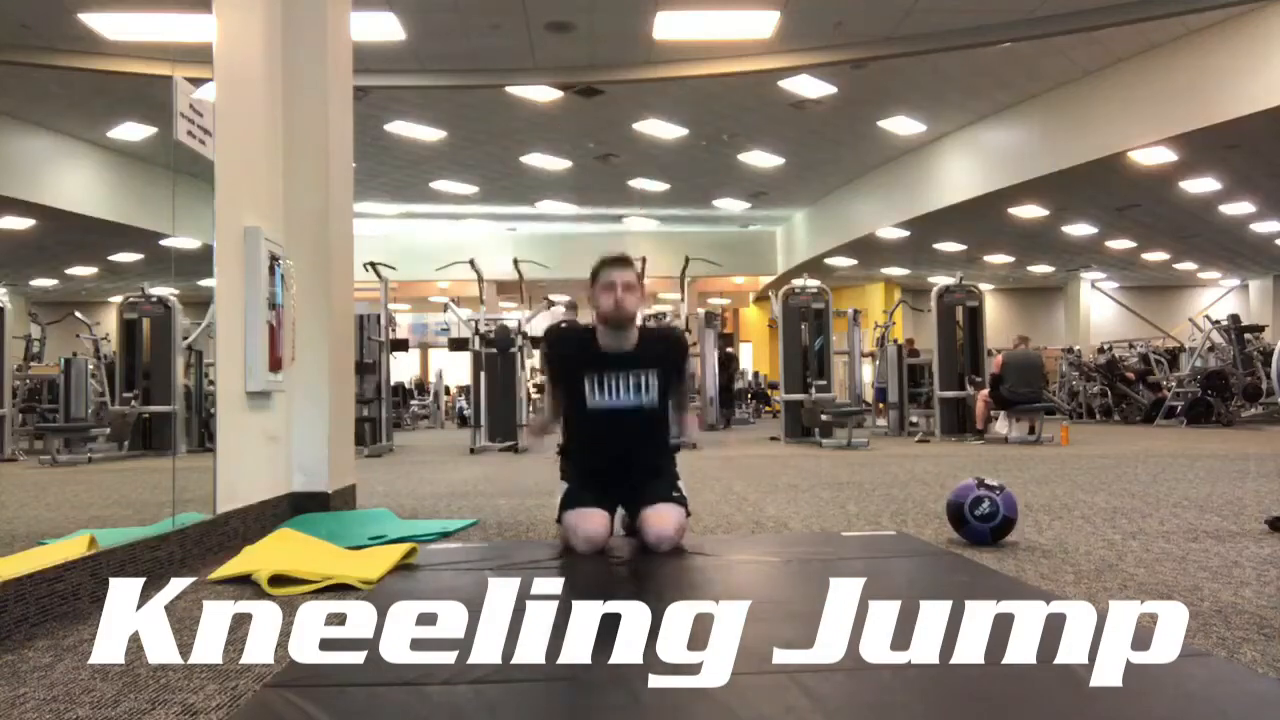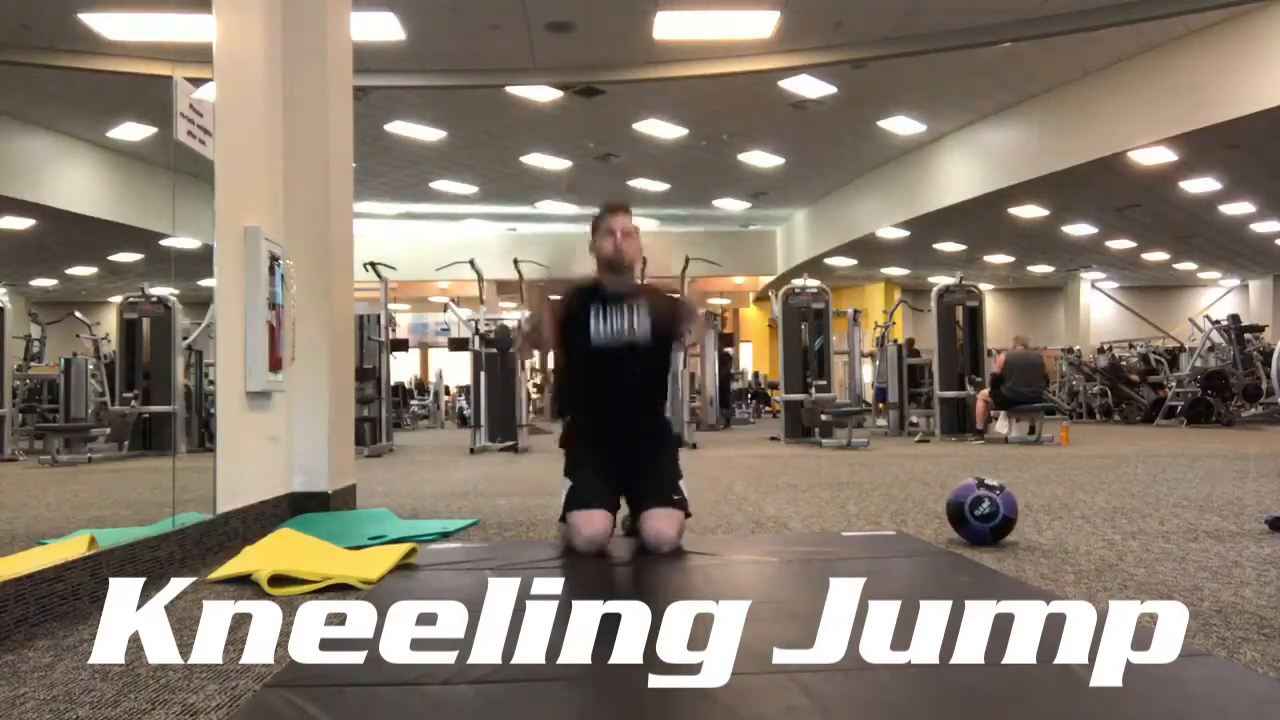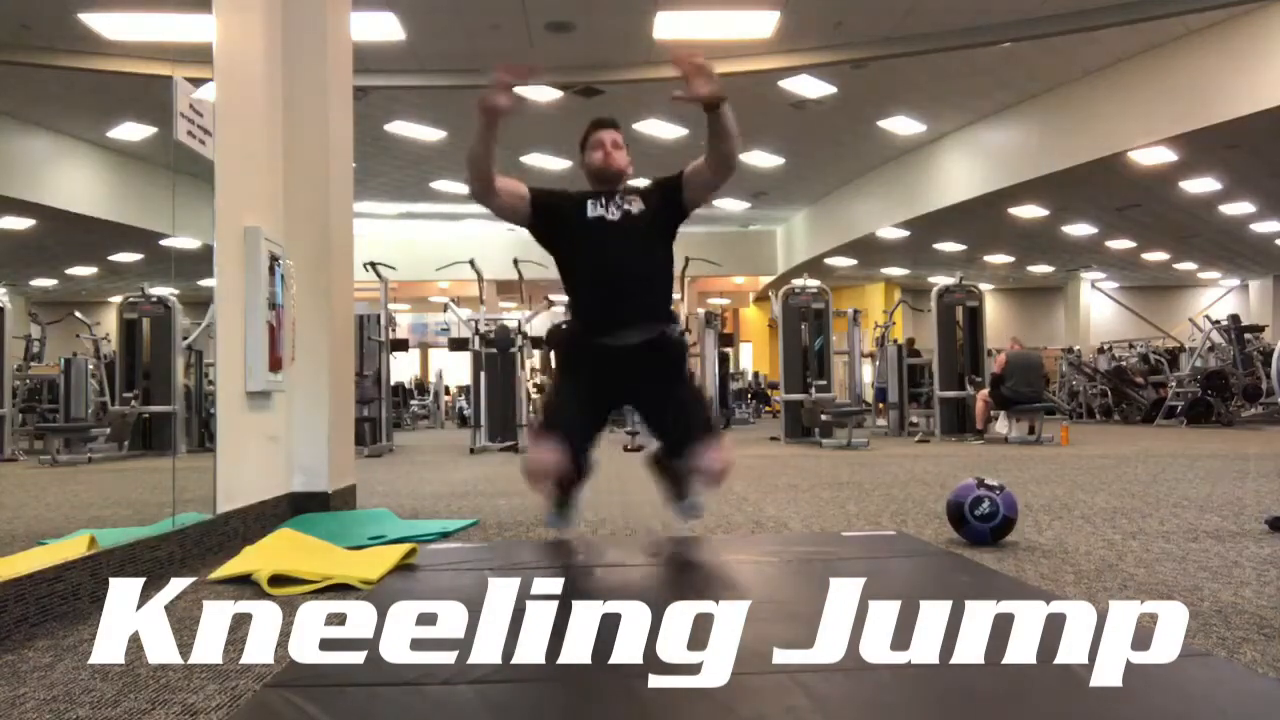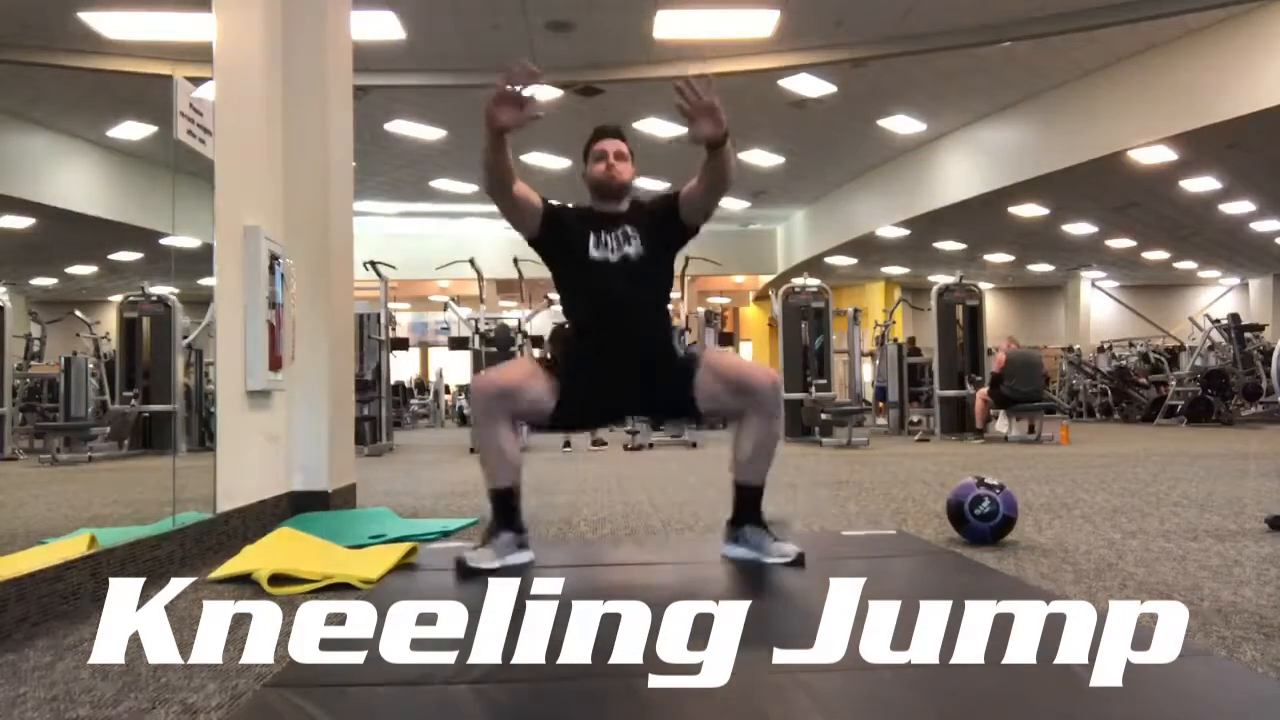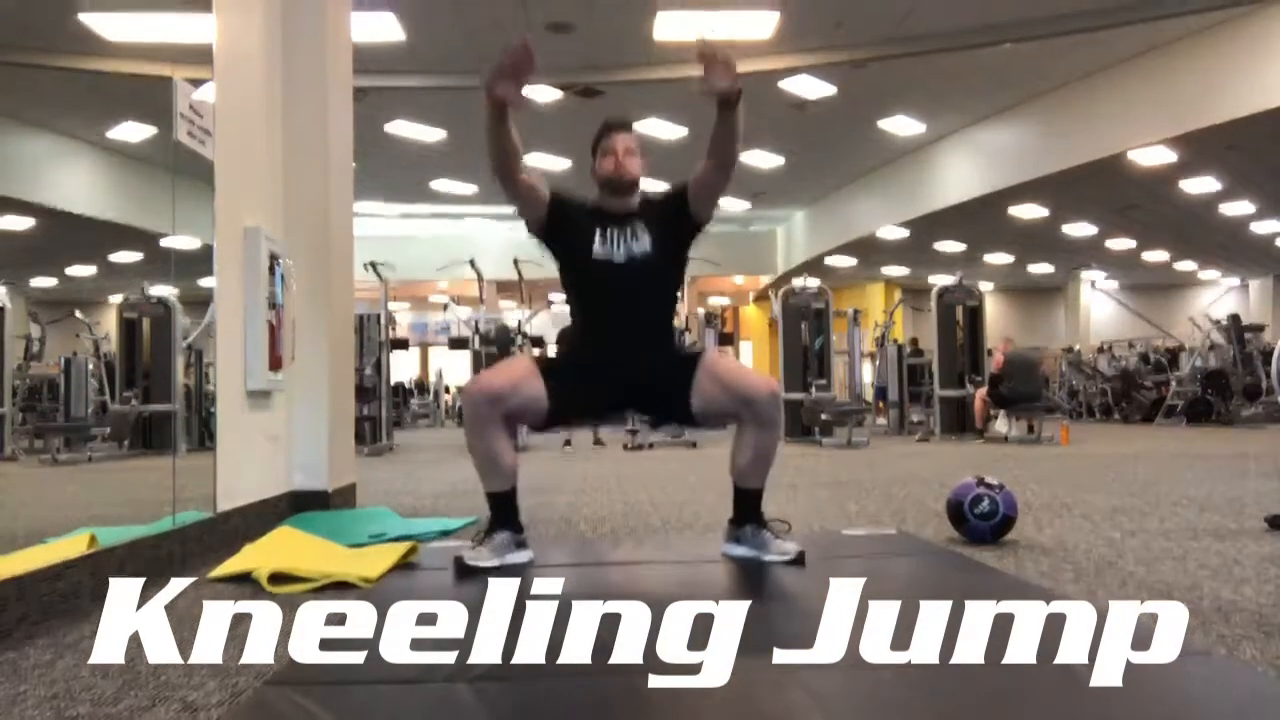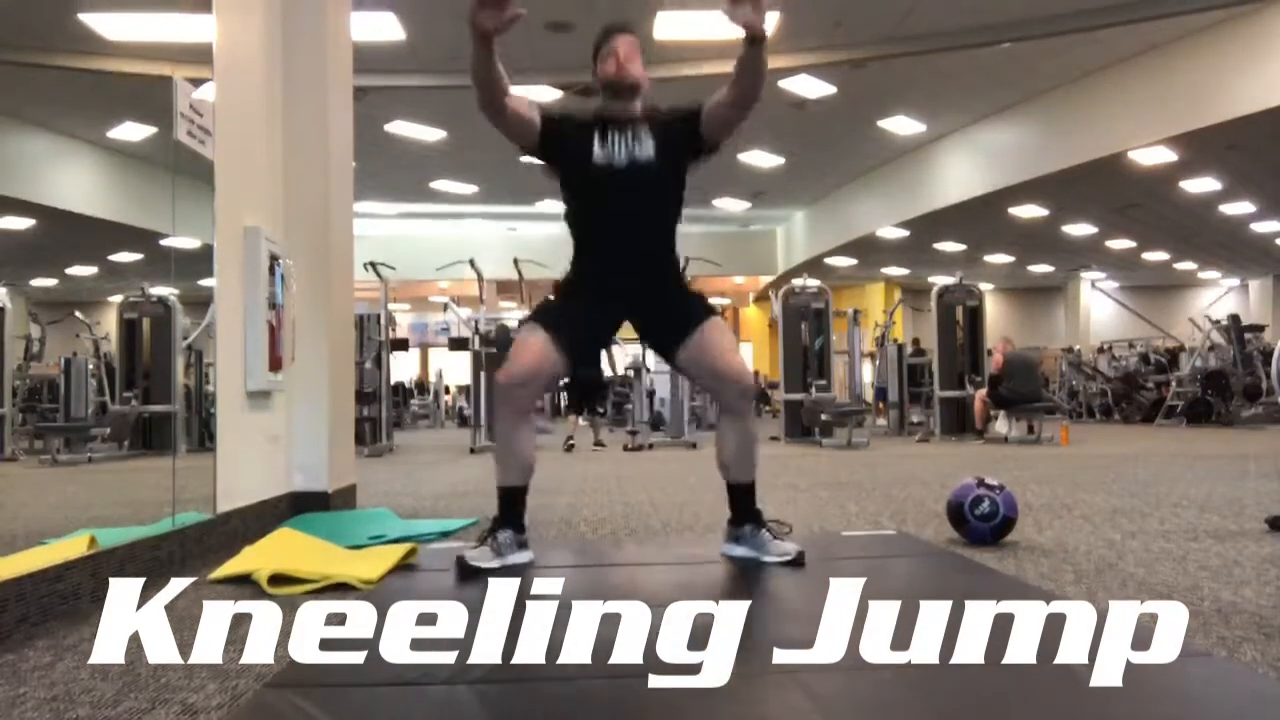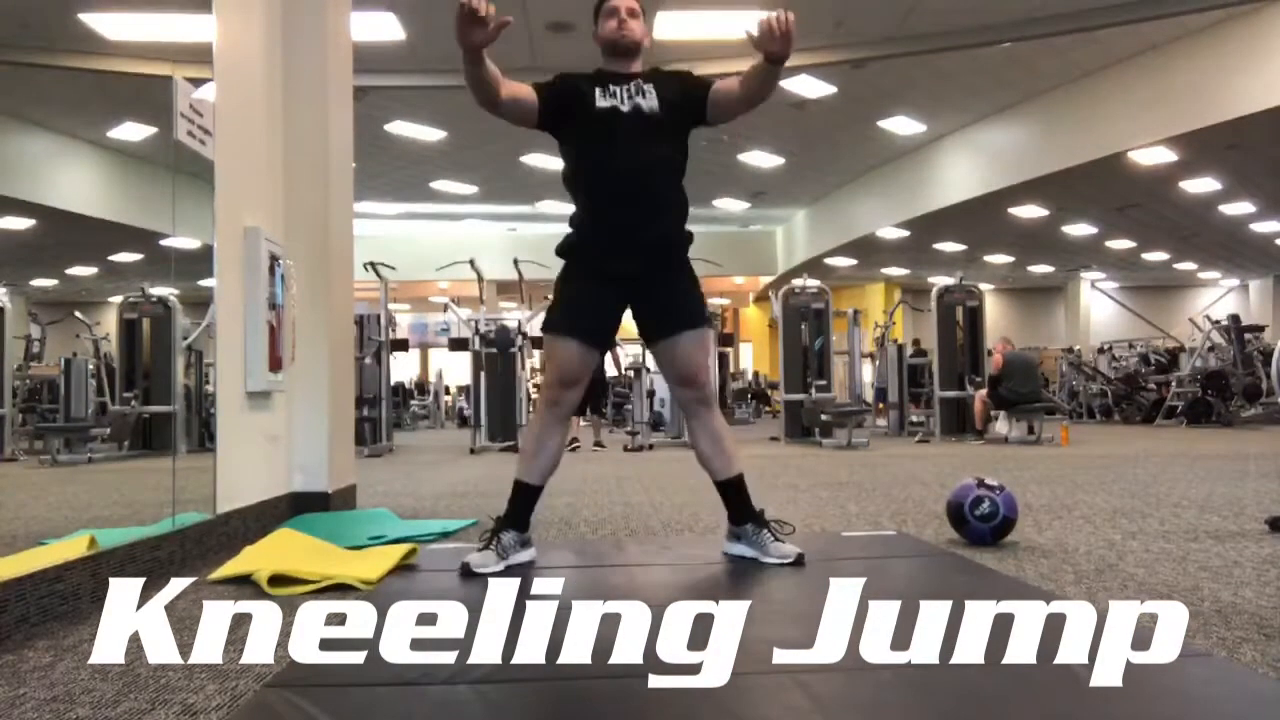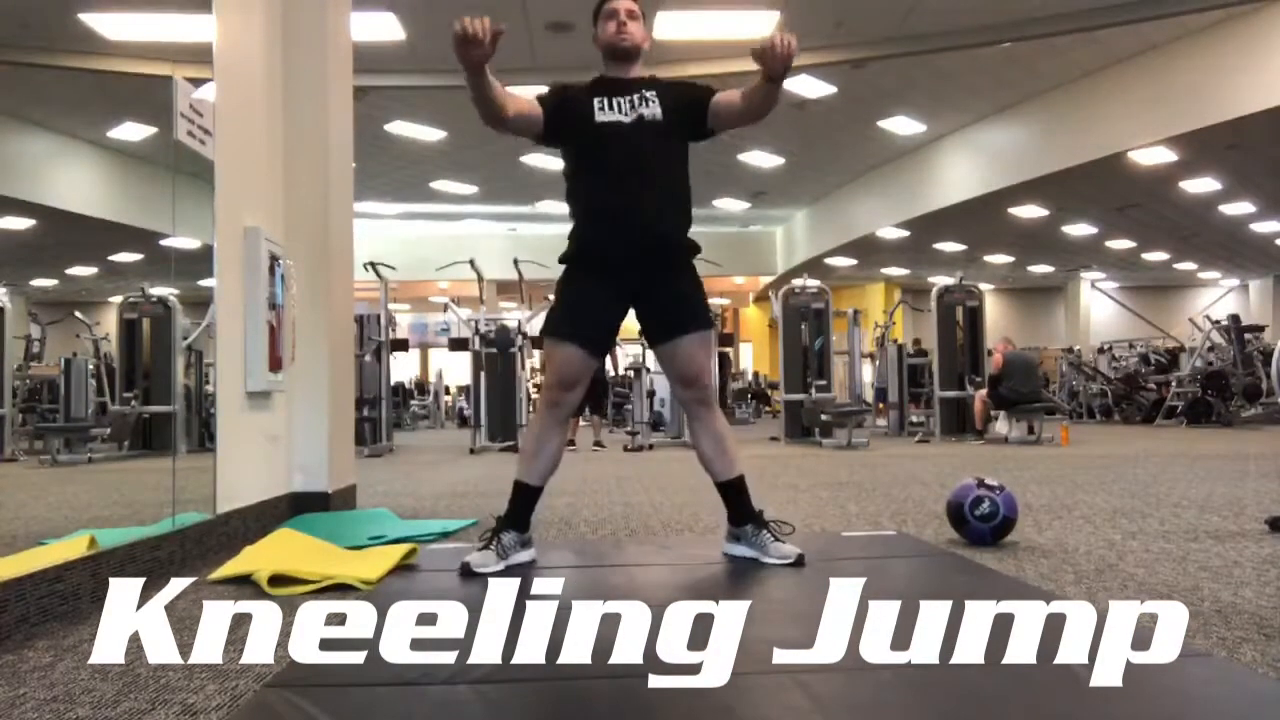
dt=0.2s
person 1, frame 1
left shoulder: (667, 346)
right shoulder: (565, 346)
left elbow: (680, 392)
left hip: (650, 469)
right hip: (589, 473)
left knee: (664, 534)
right knee: (588, 537)
left ankle: (639, 522)
right ankle: (584, 531)
person 1, frame 2
left shoulder: (660, 303)
right shoulder: (574, 302)
left elbow: (693, 329)
right elbow: (534, 340)
left wrist: (685, 319)
right wrist: (539, 328)
left hip: (651, 445)
right hip: (591, 446)
left knee: (662, 537)
right knee: (589, 538)
left ankle: (640, 518)
person 1, frame 3
left shoulder: (660, 200)
right shoulder: (560, 208)
left elbow: (723, 165)
right elbow: (483, 189)
left wrist: (713, 106)
right wrist: (490, 119)
left hip: (657, 354)
right hip: (589, 356)
left knee: (708, 466)
right knee: (543, 466)
left ankle: (671, 463)
right ankle: (567, 480)
person 1, frame 4
left shoulder: (659, 217)
right shoulder: (562, 226)
left elbow: (713, 189)
right elbow: (502, 192)
left wrist: (715, 143)
right wrist: (498, 134)
left hip: (660, 372)
right hip: (587, 377)
left knee: (762, 387)
right knee: (491, 390)
left ankle: (746, 525)
right ankle: (508, 529)
person 1, frame 5
left shoulder: (670, 215)
right shoulder: (568, 218)
left elbow: (720, 168)
right elbow: (510, 177)
left wrist: (727, 104)
right wrist: (499, 110)
left hip: (662, 370)
right hip: (586, 371)
left knee: (763, 398)
right knee: (484, 395)
left ankle: (746, 525)
right ankle: (506, 530)
person 1, frame 6
left shoulder: (672, 128)
right shoulder: (570, 134)
left elbow: (737, 103)
right elbow: (499, 109)
left hip: (663, 290)
right hip: (589, 290)
left knee: (736, 384)
right knee: (513, 384)
left ankle: (745, 524)
right ankle: (509, 530)
person 1, frame 7
left shoulder: (676, 89)
right shoulder: (571, 92)
left elbow: (745, 94)
right elbow: (496, 98)
left wrist: (773, 60)
right wrist: (474, 52)
left hip: (664, 261)
right hip: (592, 262)
left knee: (696, 393)
right knee: (559, 393)
left ankle: (745, 524)
right ankle: (513, 530)
person 1, frame 8
left shoulder: (678, 97)
right shoulder: (572, 101)
left elbow: (745, 108)
right elbow: (504, 114)
left wrist: (772, 76)
right wrist: (476, 68)
left hip: (668, 262)
right hip: (594, 264)
left knee: (699, 394)
right knee: (558, 396)
left ankle: (745, 525)
right ankle: (513, 530)
